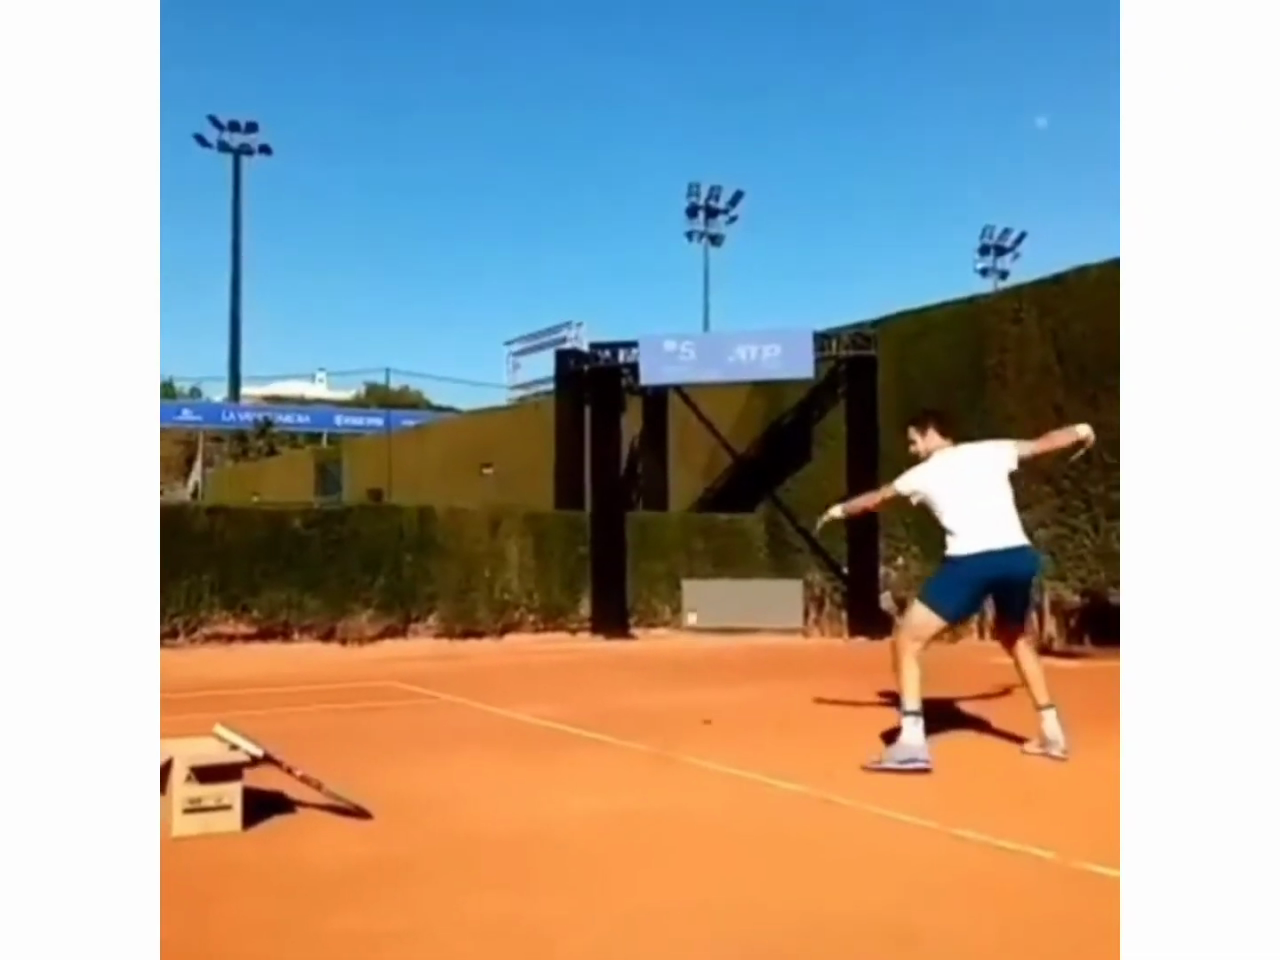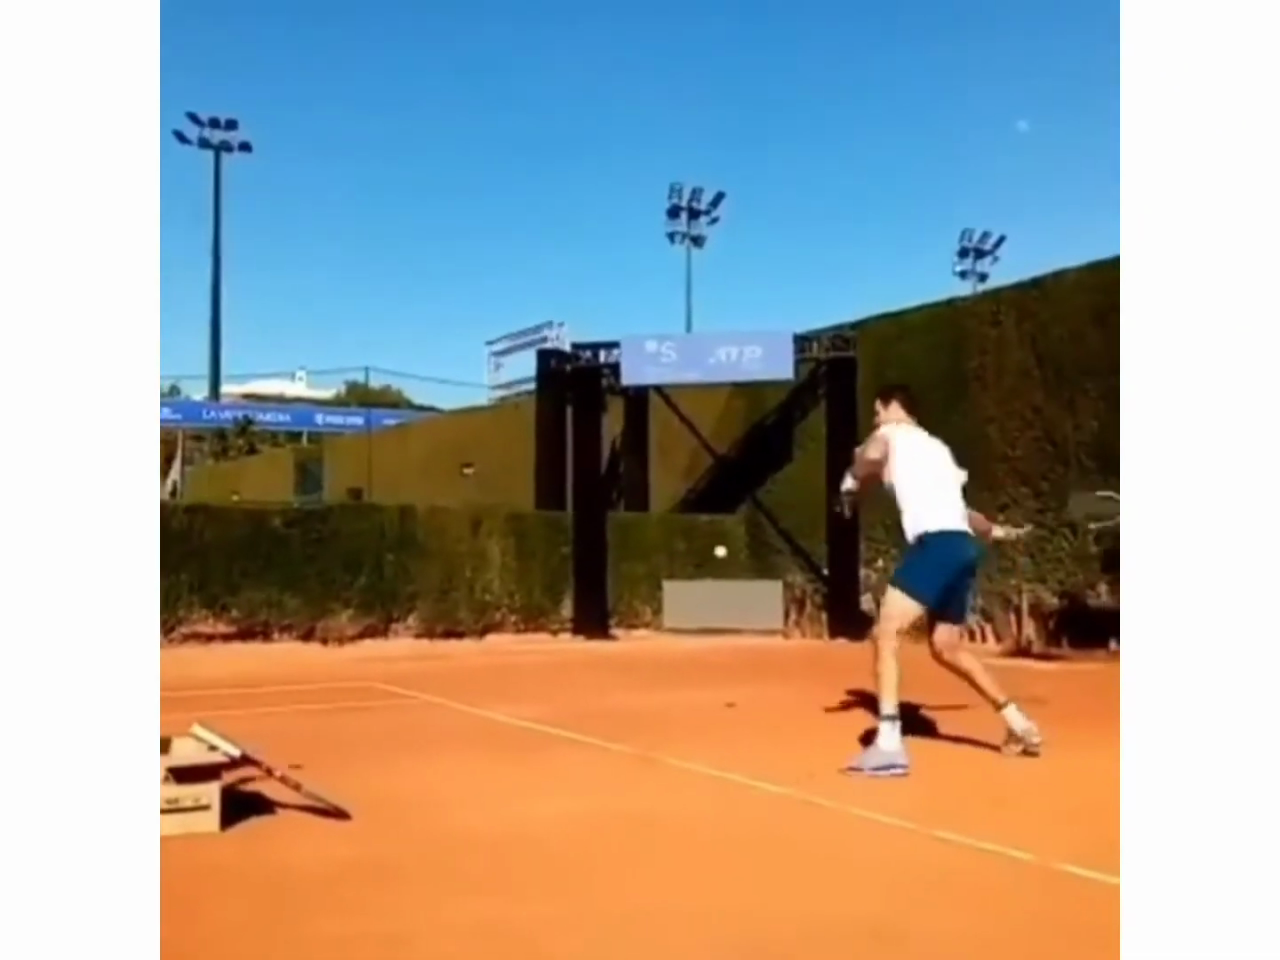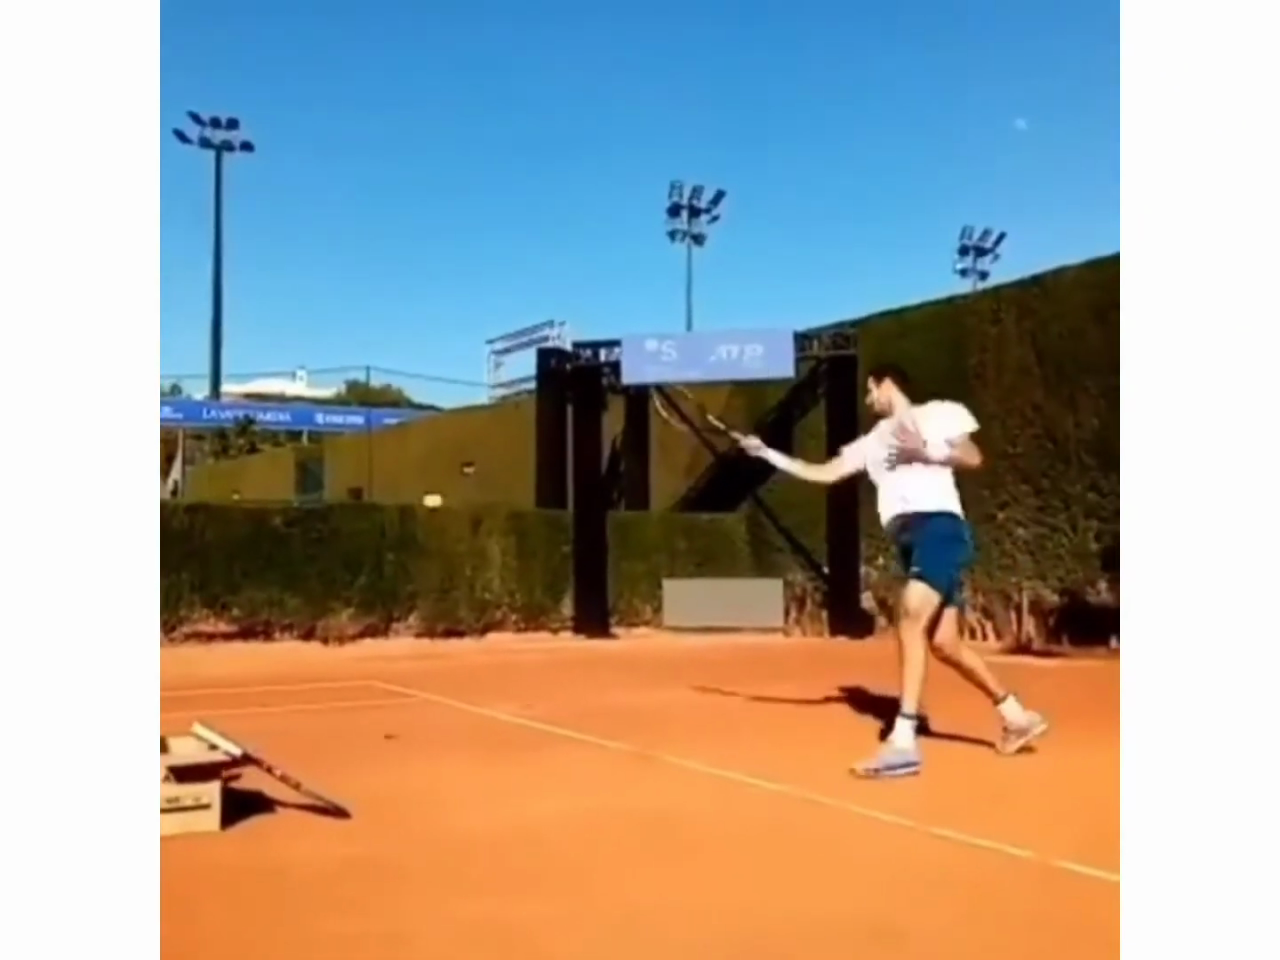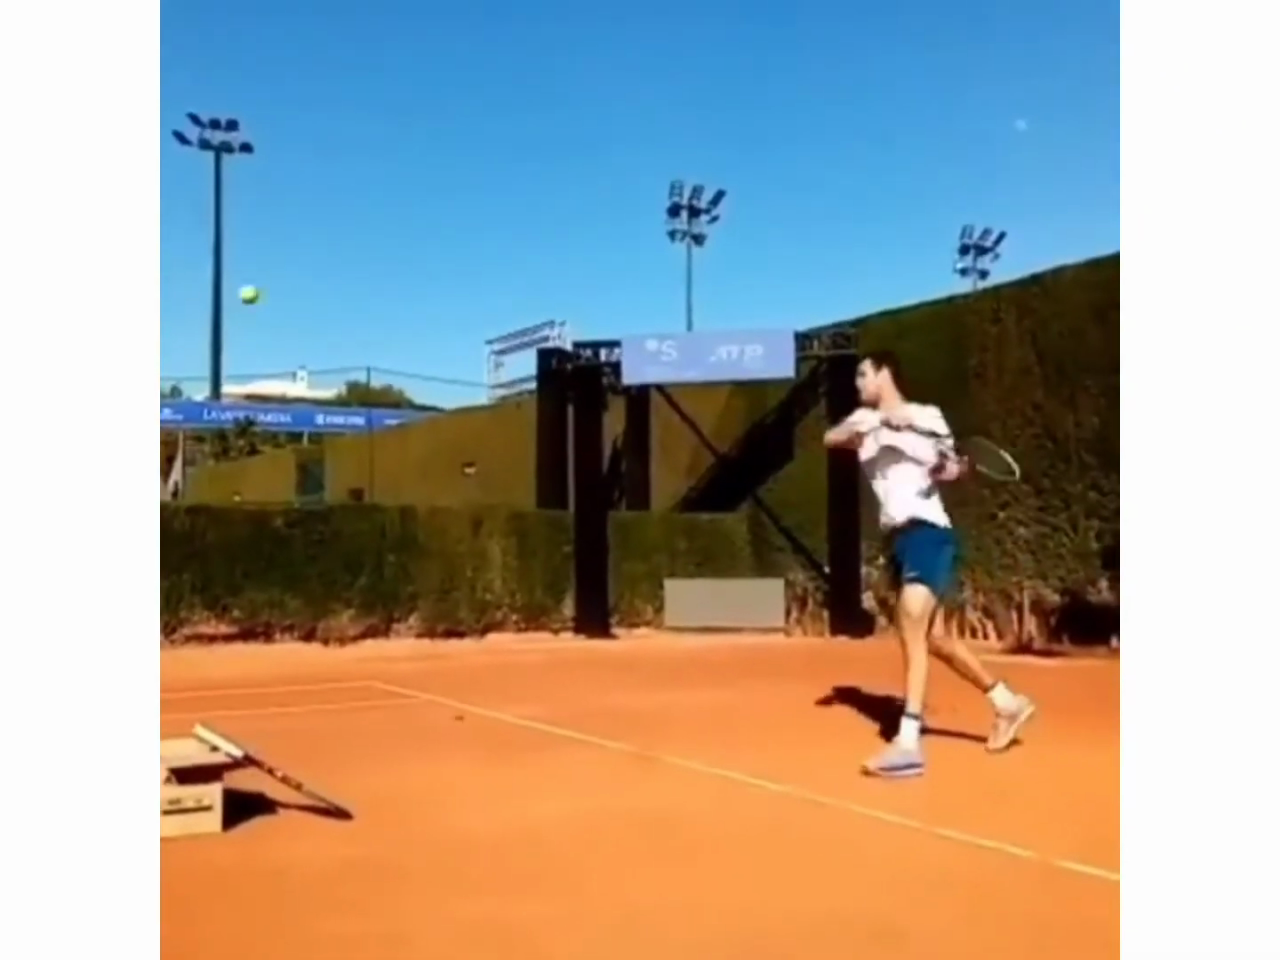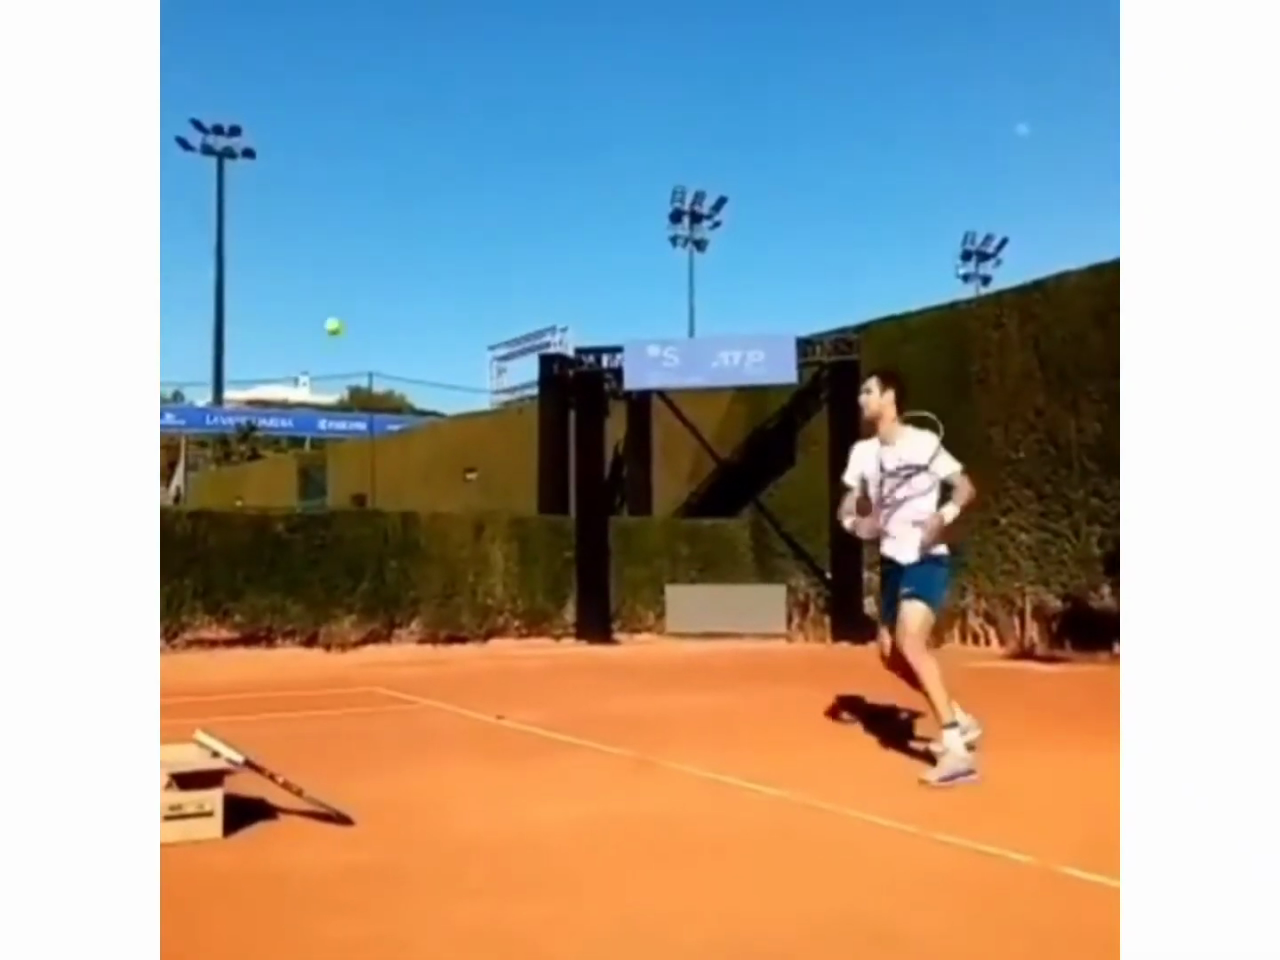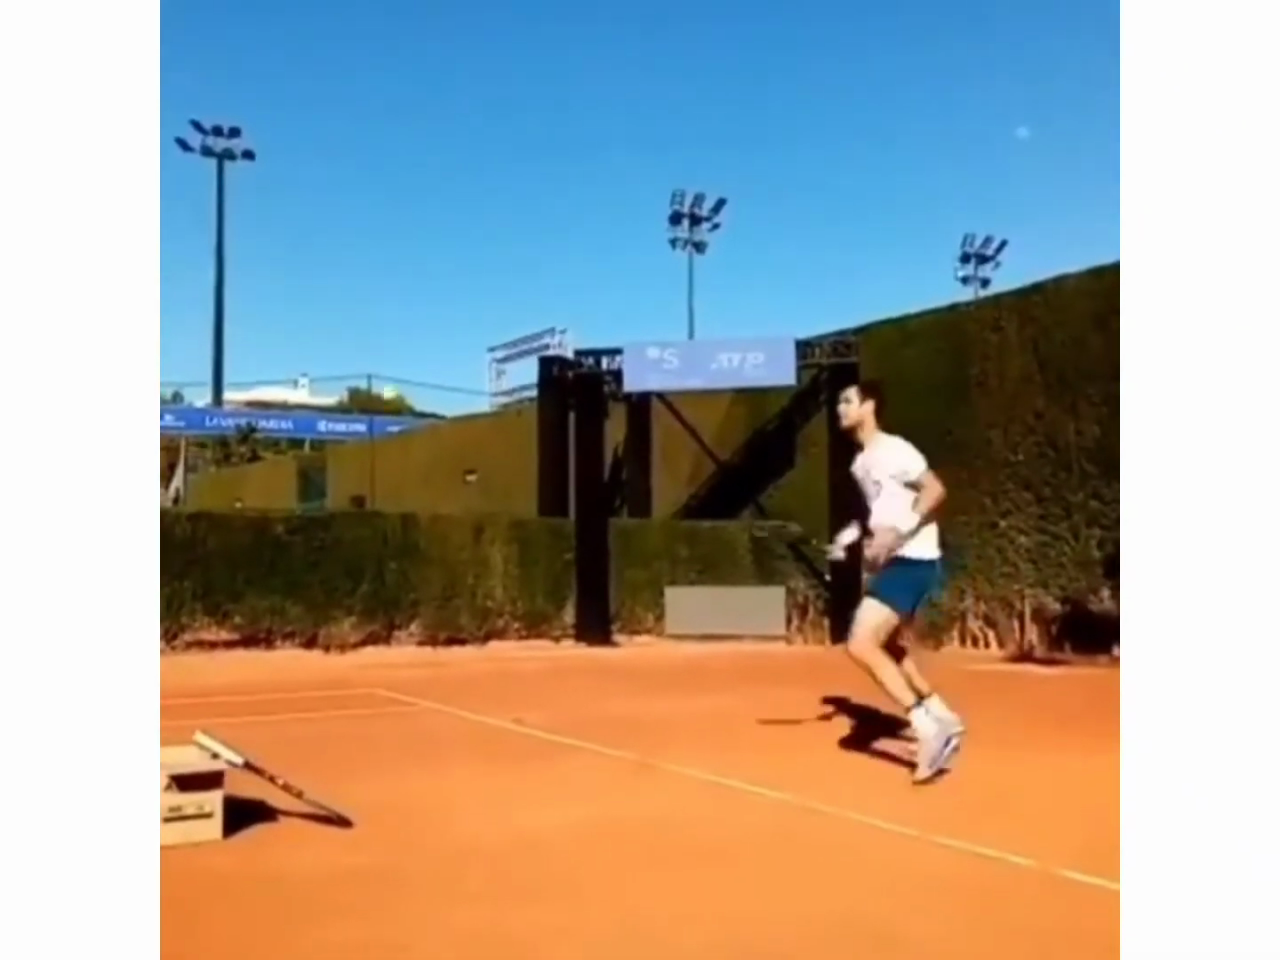
dt=0.4s
person 1, frame 1
left shoulder: (925, 473)
right shoulder: (991, 450)
left elbow: (874, 498)
right elbow: (1047, 442)
left wrist: (836, 510)
right wrist: (1080, 431)
left hip: (972, 561)
right hip: (1020, 557)
left knee: (906, 641)
right knee: (1015, 639)
left ankle: (911, 741)
right ankle: (1051, 732)
person 1, frame 2
left shoulder: (891, 433)
right shoulder: (936, 447)
left elbow: (870, 455)
right elbow: (966, 512)
left wrist: (852, 484)
right wrist: (995, 531)
left hip: (935, 544)
right hip: (959, 546)
left knee: (886, 634)
right knee: (948, 649)
left ankle: (888, 746)
right ankle: (1018, 725)
person 1, frame 3
left shoulder: (936, 413)
right shoulder: (872, 441)
left elbow: (972, 457)
right elbow: (823, 473)
left wrist: (925, 447)
right wrist: (768, 454)
left hip: (939, 527)
right hip: (911, 538)
left knee: (910, 625)
right knee: (944, 642)
left ankle: (902, 745)
right ankle: (1017, 717)
person 1, frame 4
left shoulder: (928, 415)
right shoulder: (864, 419)
left elbow: (959, 464)
right elbow: (831, 439)
left wrist: (946, 471)
right wrist: (880, 421)
left hip: (928, 532)
right hip: (896, 537)
left knee: (911, 627)
right knee: (930, 636)
left ankle: (907, 743)
right ankle: (1007, 702)
person 1, frame 5
left shoulder: (924, 442)
right shoulder: (861, 452)
left elbow: (965, 486)
right elbow: (848, 506)
left wrist: (947, 514)
right wrist: (857, 522)
left hip: (927, 560)
right hip: (892, 563)
left knee: (911, 644)
right knee: (893, 655)
left ankle: (956, 751)
right ankle: (960, 722)
person 1, frame 6
left shoulder: (889, 447)
right shoulder: (860, 461)
left elbow: (934, 491)
left wrist: (899, 532)
right wrist: (850, 534)
left hip: (911, 561)
right hip: (914, 563)
left knee: (861, 645)
right knee: (886, 644)
left ankle: (933, 726)
right ankle: (942, 717)
